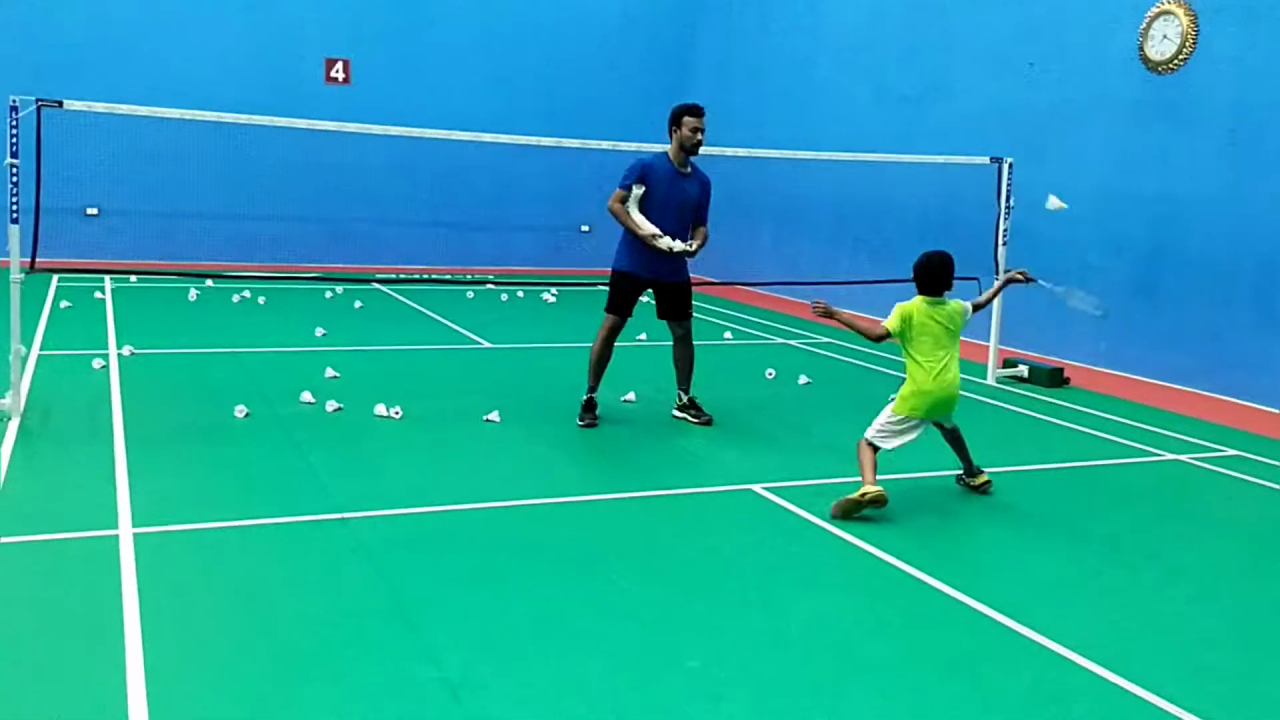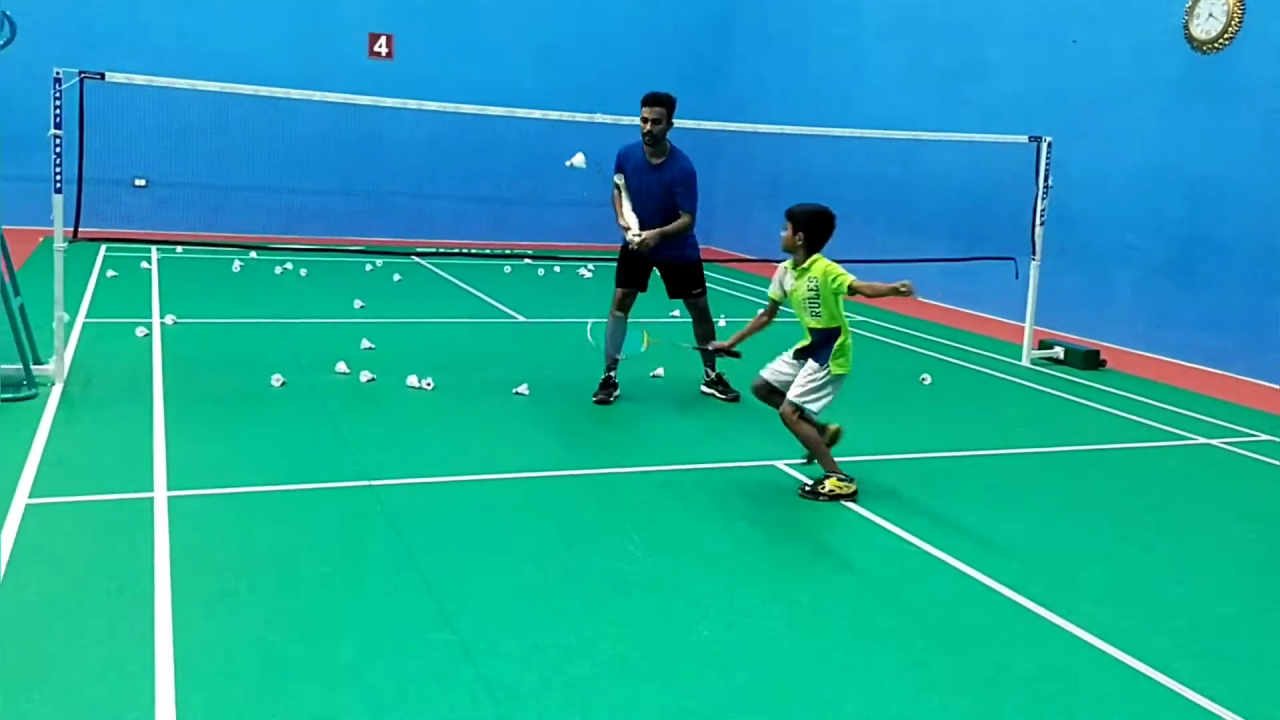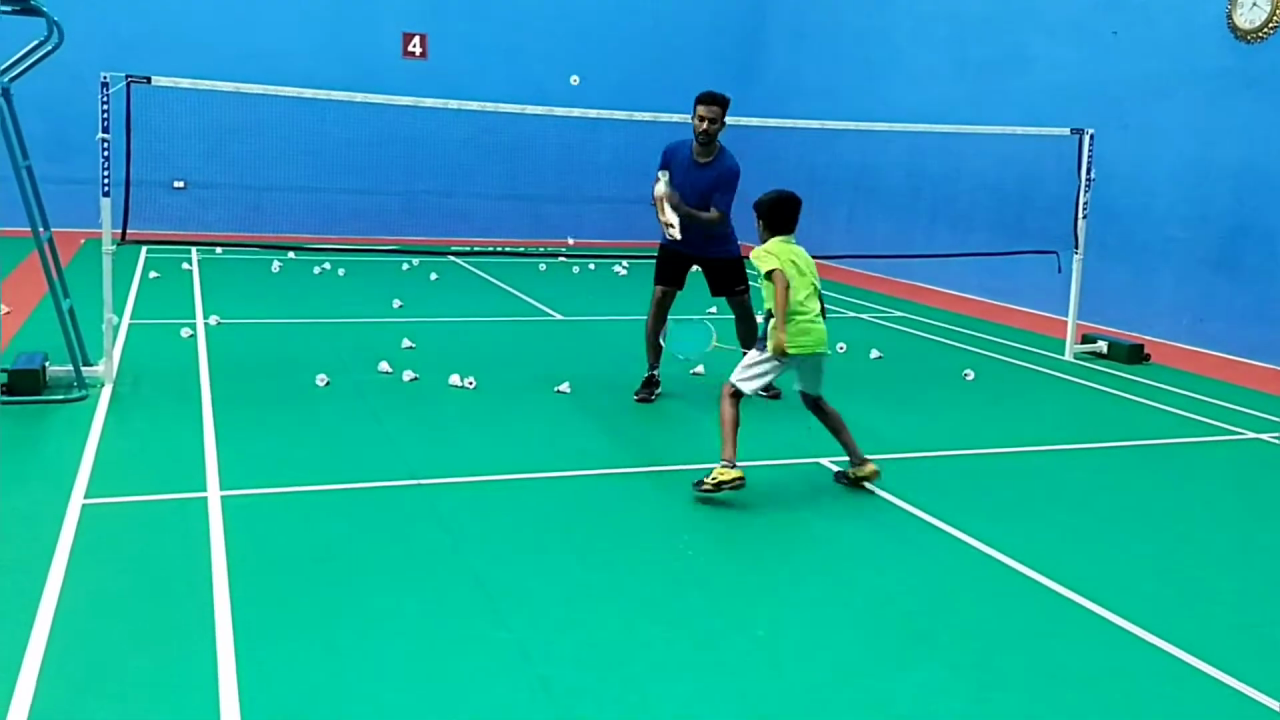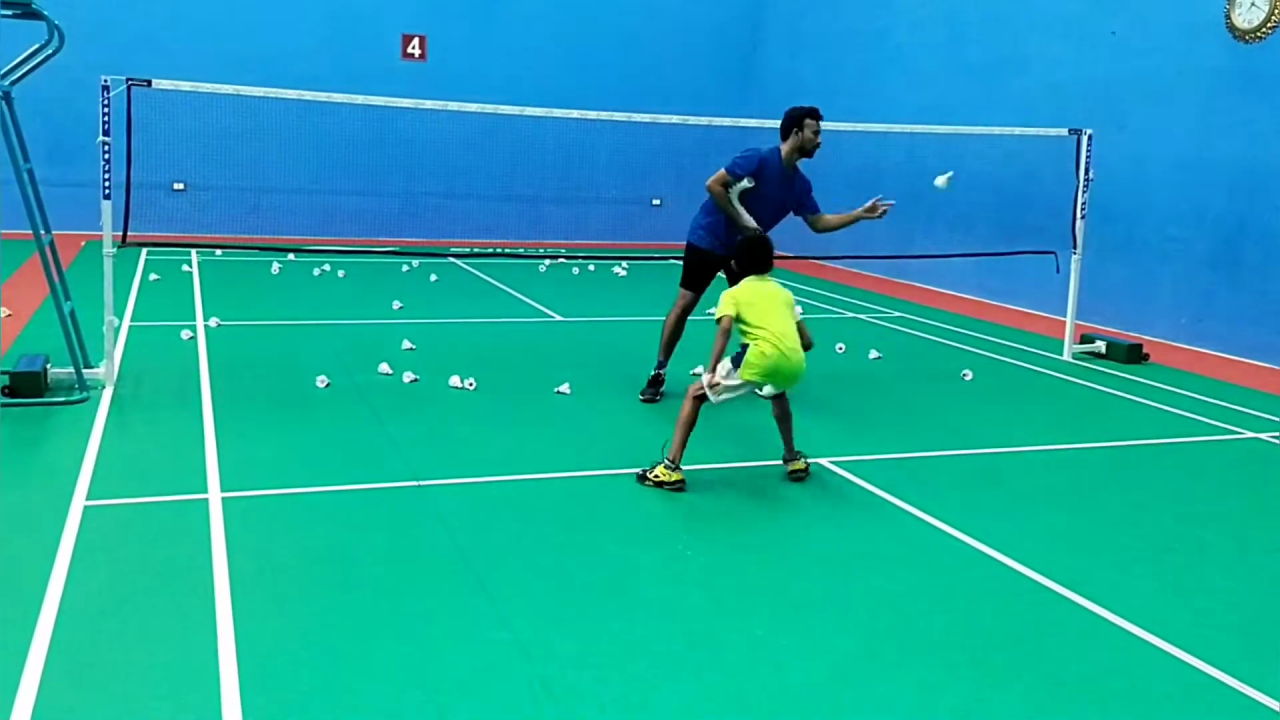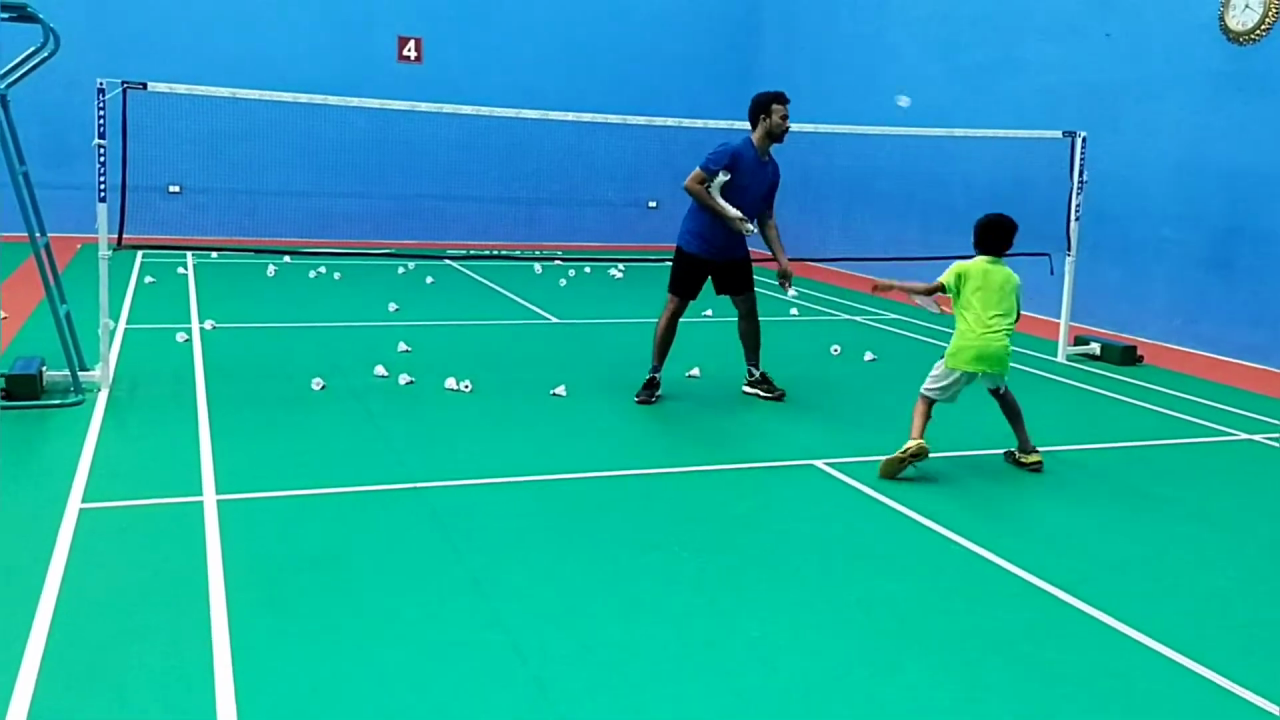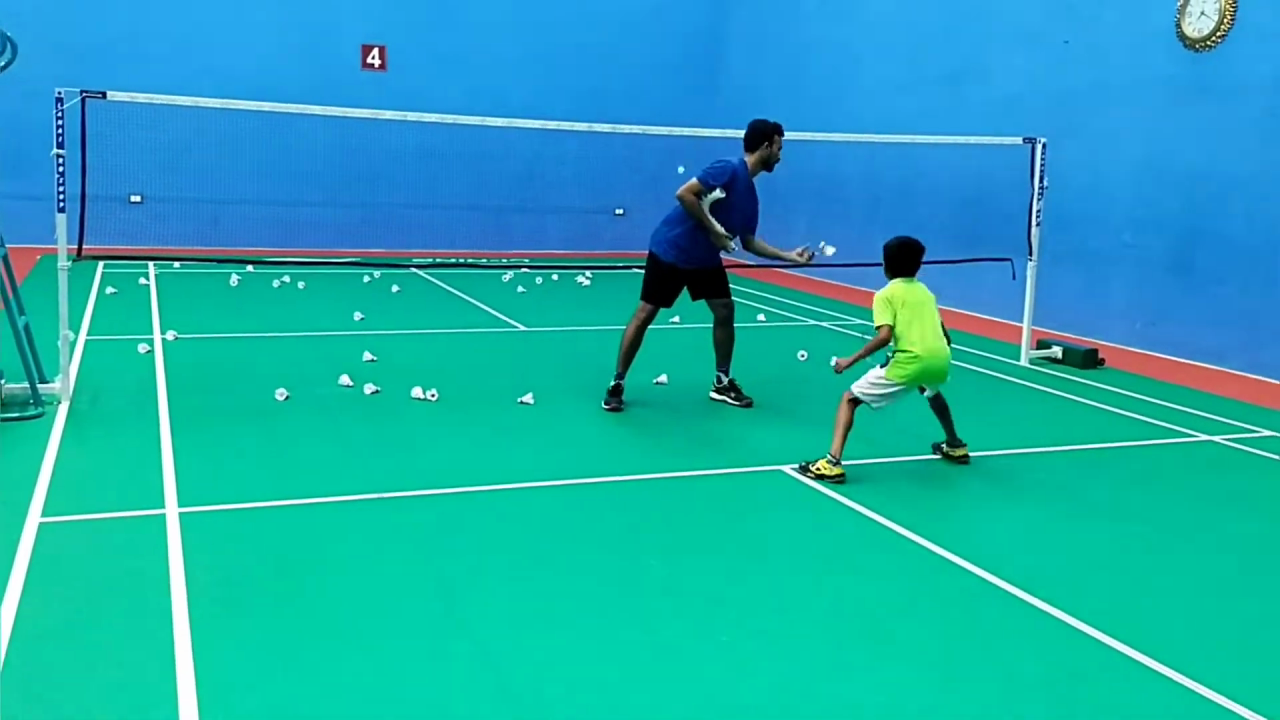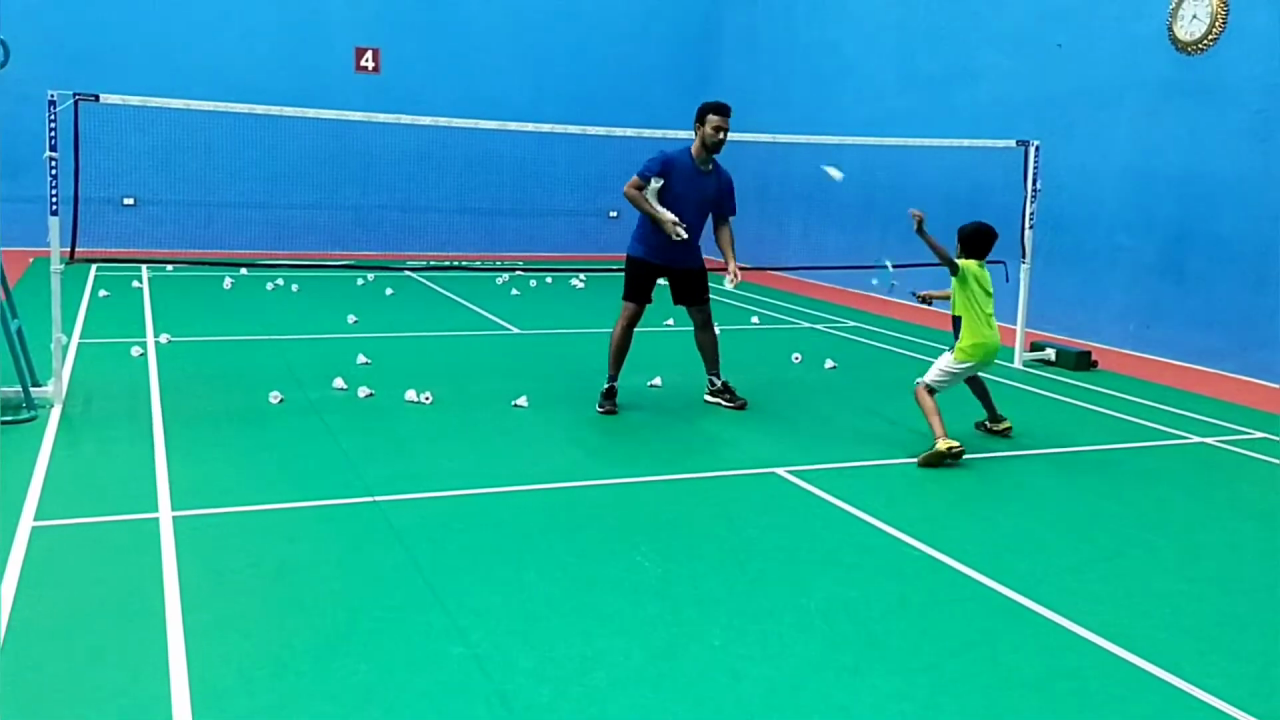
dt=0.7s
person 1, frame 1
left shoulder: (702, 182)
right shoulder: (645, 166)
left elbow: (700, 225)
right elbow: (615, 203)
left wrist: (695, 243)
right wrist: (641, 231)
left hip: (674, 271)
right hip: (632, 264)
left knee: (683, 333)
right knee: (610, 327)
left ankle: (684, 400)
right ankle: (590, 399)
person 1, frame 2
left shoulder: (683, 168)
right shoulder: (626, 155)
left elbow: (687, 220)
right elbow: (617, 188)
left wrist: (658, 235)
right wrist: (622, 218)
left hip: (678, 249)
right hip: (636, 243)
left knee: (700, 310)
right knee: (620, 303)
left ankle: (711, 376)
right ankle: (609, 377)
person 1, frame 3
left shoulder: (729, 167)
right shoulder: (673, 151)
left elbow: (719, 220)
left wrist: (690, 211)
left hip: (720, 248)
right hip: (678, 240)
left knee: (743, 307)
right knee: (660, 300)
right ankle: (652, 374)
person 1, frame 4
left shoulder: (800, 183)
right shoulder: (758, 159)
left elbow: (819, 223)
right elbow: (713, 185)
left wrist: (861, 214)
right wrist: (741, 221)
right hip: (707, 240)
right knee: (684, 304)
right ankle: (658, 374)
person 1, frame 5
left shoulder: (770, 169)
right shoulder: (728, 153)
left elbow: (766, 218)
right elbow: (694, 187)
left wrist: (781, 260)
right wrist: (728, 217)
left hip: (731, 250)
right hip: (696, 244)
left knee: (749, 308)
right knee: (675, 307)
left ankle: (755, 375)
right ankle: (654, 377)
person 1, frame 6
left shoulder: (750, 193)
right shoulder: (728, 170)
left elbow: (748, 242)
right elbow: (684, 194)
left wrist: (789, 256)
right wrist: (712, 230)
left hip: (705, 258)
right hip: (670, 251)
left knee: (725, 312)
right knee: (644, 314)
left ankle: (722, 382)
right ankle: (617, 383)
person 1, frame 7
left shoulder: (722, 179)
right shoulder: (666, 161)
left elbow: (723, 224)
right elbow: (631, 189)
left wrist: (731, 261)
right wrist: (661, 217)
left hip: (687, 259)
right hip: (645, 251)
left knee: (703, 318)
right knee: (629, 316)
left ankle: (715, 385)
right ankle: (610, 386)
person 2, frame 1
left shoulder: (907, 311)
right shoulder: (959, 310)
left elbow: (878, 334)
right elbow: (978, 304)
left wrist: (835, 315)
right wrist: (1006, 281)
left hip: (918, 396)
right hip: (949, 393)
left knee: (868, 443)
right knee: (943, 421)
left ankle: (869, 489)
right ankle: (974, 474)
person 2, frame 2
left shoulder: (825, 270)
right shoulder: (785, 271)
left elbow: (862, 288)
right elbow: (768, 313)
left wrist: (895, 289)
right wrist: (732, 342)
left hip: (830, 353)
right hip: (809, 347)
left knee: (790, 412)
right knee: (761, 388)
left ankle: (838, 480)
right ankle: (821, 432)
person 2, frame 3
left shoulder: (763, 251)
right shoulder: (803, 254)
left elbow: (781, 283)
left wrist: (781, 331)
left hip: (786, 339)
right hip: (814, 339)
left knee: (729, 393)
right knee: (812, 399)
left ankle: (728, 467)
right ankle: (860, 463)
person 2, frame 4
left shoulder: (732, 295)
right shoulder: (784, 293)
left elbow: (724, 329)
right elbow: (807, 341)
left wrist: (712, 372)
left hip: (763, 360)
right hip: (795, 365)
left knee: (694, 395)
right knee: (776, 393)
left ankle: (671, 469)
right ankle: (793, 459)
person 2, frame 5
left shoulder: (963, 268)
right shoulder: (1012, 278)
left elbow: (930, 290)
left wrist: (892, 285)
left hip: (963, 352)
right hip: (998, 351)
left knee: (925, 396)
right knee: (1002, 392)
left ankle: (915, 441)
right ankle: (1027, 452)
person 2, frame 6
left shoulder: (885, 295)
right shoulder: (926, 293)
left elbow: (885, 337)
right elbow: (945, 337)
left wrist: (851, 360)
left hip: (909, 362)
right hip: (940, 363)
left knee: (850, 399)
right knee: (933, 393)
left ankle: (833, 462)
right ankle: (955, 445)
person 2, frame 7
left shoulder: (967, 268)
right shoulder: (982, 271)
left elbow: (948, 260)
left wrist: (922, 232)
right wrist: (936, 295)
left hip: (969, 347)
right hip: (990, 344)
left knee: (923, 389)
right knee: (969, 375)
left ankle: (944, 443)
right ankle: (997, 420)
